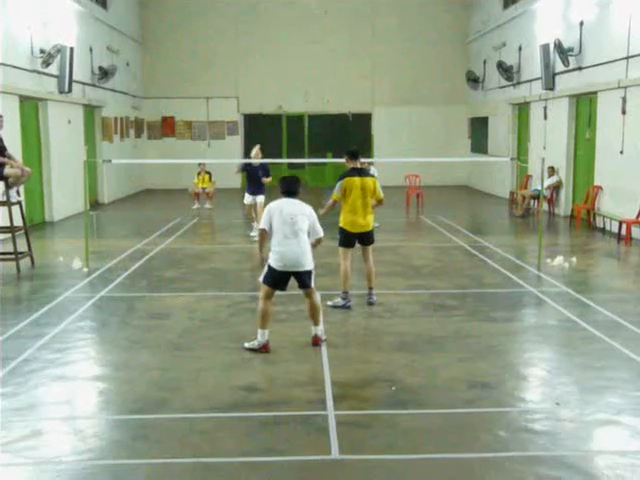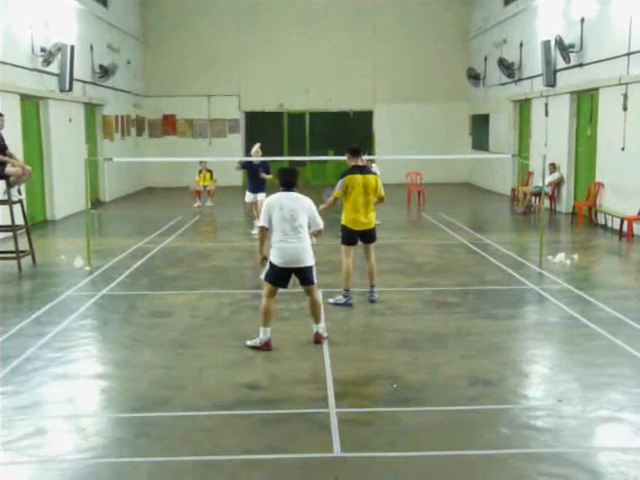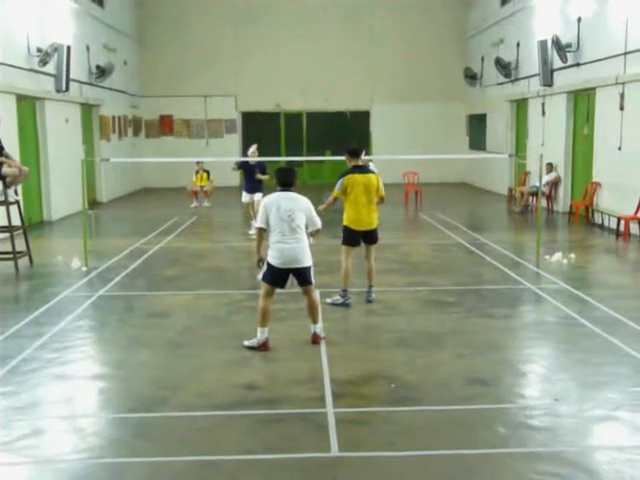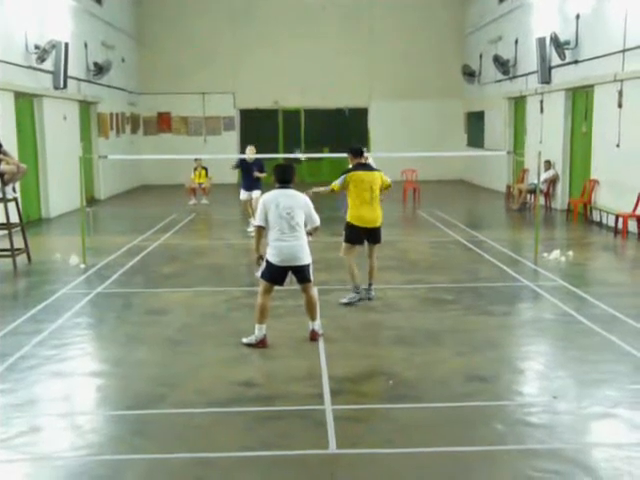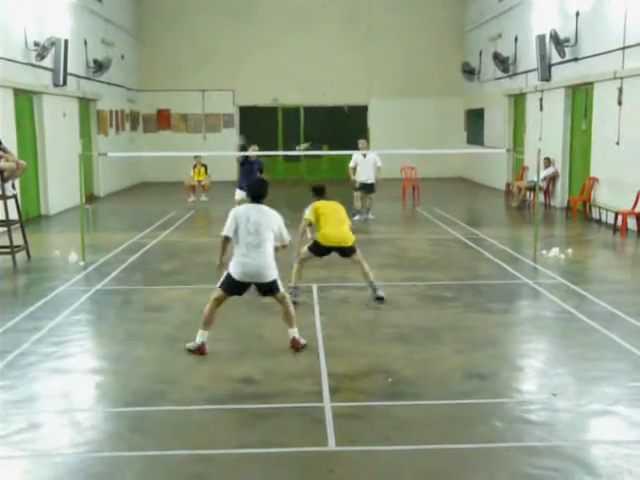
dt=0.7s
person 1, frame 1
left shoulder: (272, 206)
right shoulder: (307, 208)
left elbow: (262, 231)
right elbow: (318, 238)
left wrist: (261, 253)
right wrist: (310, 245)
left hip: (279, 258)
right hip: (303, 258)
left knee: (265, 297)
right knee: (311, 294)
left ankle: (262, 341)
right ankle: (318, 334)
person 1, frame 2
left shoulder: (271, 200)
right shoulder: (306, 201)
left elbow: (263, 228)
right elbow: (319, 229)
left wrist: (261, 251)
left hip: (280, 255)
right hip: (303, 254)
left knee: (268, 295)
right knee: (312, 291)
left ankle: (264, 338)
right ankle: (319, 332)
person 1, frame 3
left shoulder: (268, 200)
right shoulder: (303, 201)
left elbow: (261, 229)
right elbow: (317, 228)
left wrist: (258, 252)
left hip: (277, 256)
right hip: (301, 255)
left knee: (265, 295)
right knee: (310, 292)
left ankle: (262, 339)
right ankle: (317, 332)
person 1, frame 4
left shoulder: (267, 198)
right shoulder: (302, 198)
left elbow: (260, 227)
right elbow: (315, 226)
left wrist: (257, 250)
left hip: (276, 253)
right hip: (300, 252)
left knee: (264, 292)
right knee: (308, 289)
left ankle: (259, 336)
right ankle: (315, 329)
person 1, frame 5
left shoulder: (238, 211)
right shoulder: (274, 216)
left elbow: (226, 237)
right elbow: (285, 243)
left wrist: (221, 258)
left hip: (240, 268)
right hip: (265, 269)
left knee: (216, 301)
right knee: (284, 300)
left ankle: (200, 342)
right ankle: (295, 338)
person 2, frame 1
left shoulder: (345, 178)
right shoulder: (371, 178)
left elbow: (334, 201)
right elbow: (380, 201)
left wrist: (323, 212)
left hip: (348, 225)
right hip: (367, 225)
left knee: (345, 260)
right knee: (368, 258)
left ankle: (345, 298)
right ankle: (371, 295)
person 2, frame 2
left shoulder: (347, 176)
right shoulder: (373, 175)
left elbow: (335, 198)
right elbow: (381, 199)
left wrist: (323, 207)
left hip: (350, 223)
right hip: (369, 222)
left knee: (347, 258)
right knee: (370, 256)
left ankle: (346, 296)
right ankle: (373, 292)
person 2, frame 3
left shoulder: (347, 176)
right shoulder: (374, 175)
left elbow: (334, 198)
right elbow: (382, 199)
left wrist: (322, 207)
left hip: (352, 223)
right hip: (371, 222)
left knee: (346, 258)
right knee: (370, 257)
left ankle: (344, 296)
right ankle: (370, 292)
person 2, frame 4
left shoulder: (350, 174)
right shoulder: (377, 173)
left elbow: (331, 189)
right elbow: (388, 185)
left wrist: (314, 190)
left hip: (356, 220)
right hip: (375, 220)
left knee: (347, 254)
right knee: (371, 255)
left ankle: (357, 290)
right ankle: (369, 289)
person 2, frame 5
left shoulder: (314, 206)
right shoulder: (339, 206)
left elbow: (304, 225)
right elbow: (348, 225)
left wrist: (298, 244)
left hip: (325, 239)
right hip: (345, 238)
left knee: (300, 259)
right knee: (360, 261)
left ankle: (293, 293)
right ankle: (375, 290)
